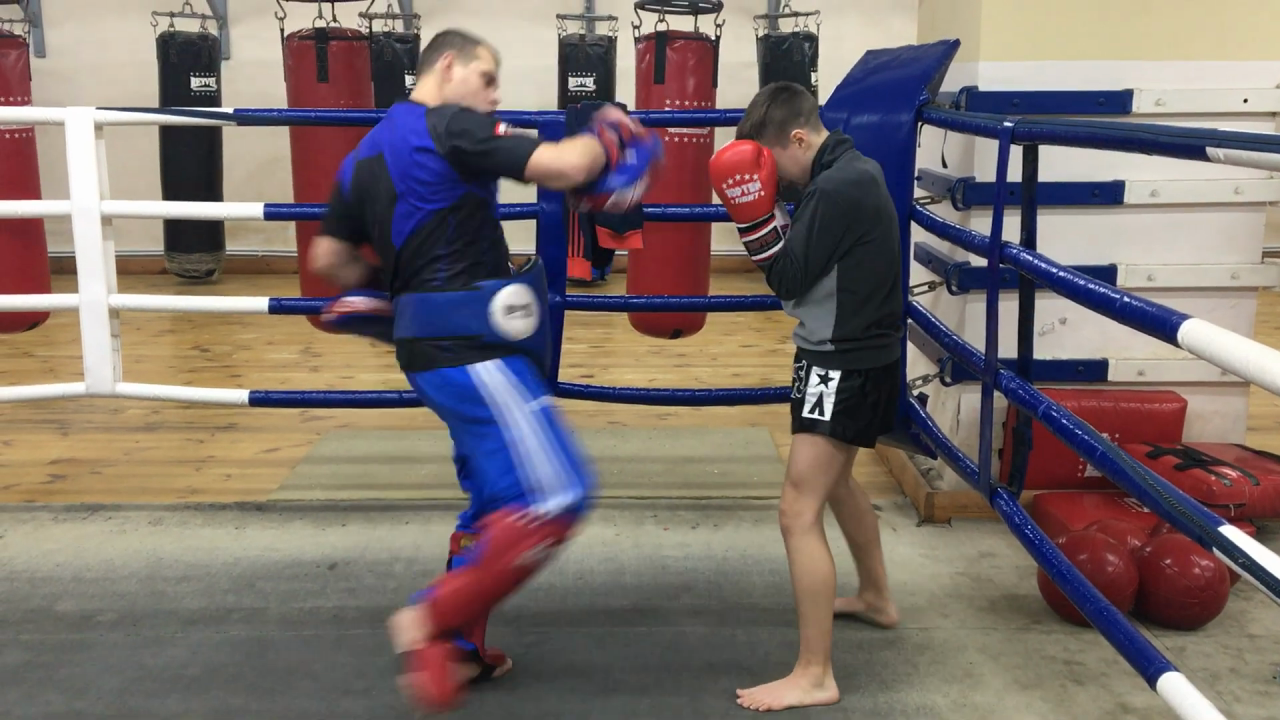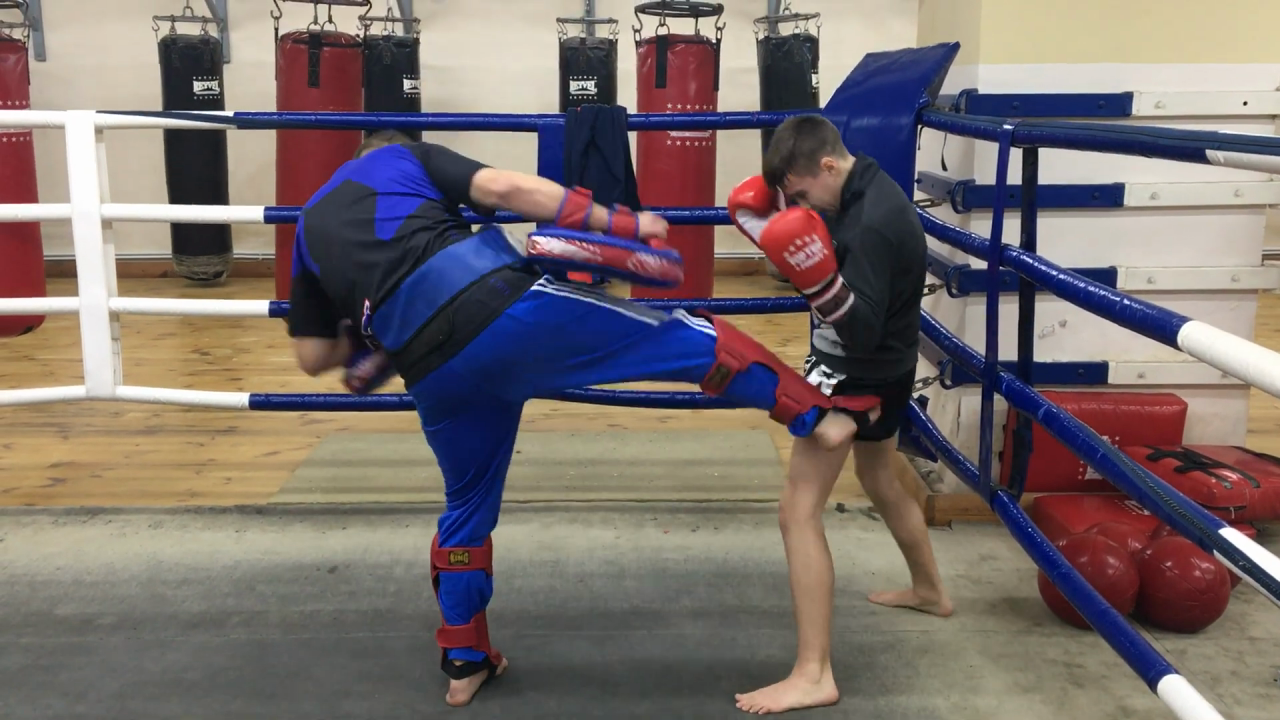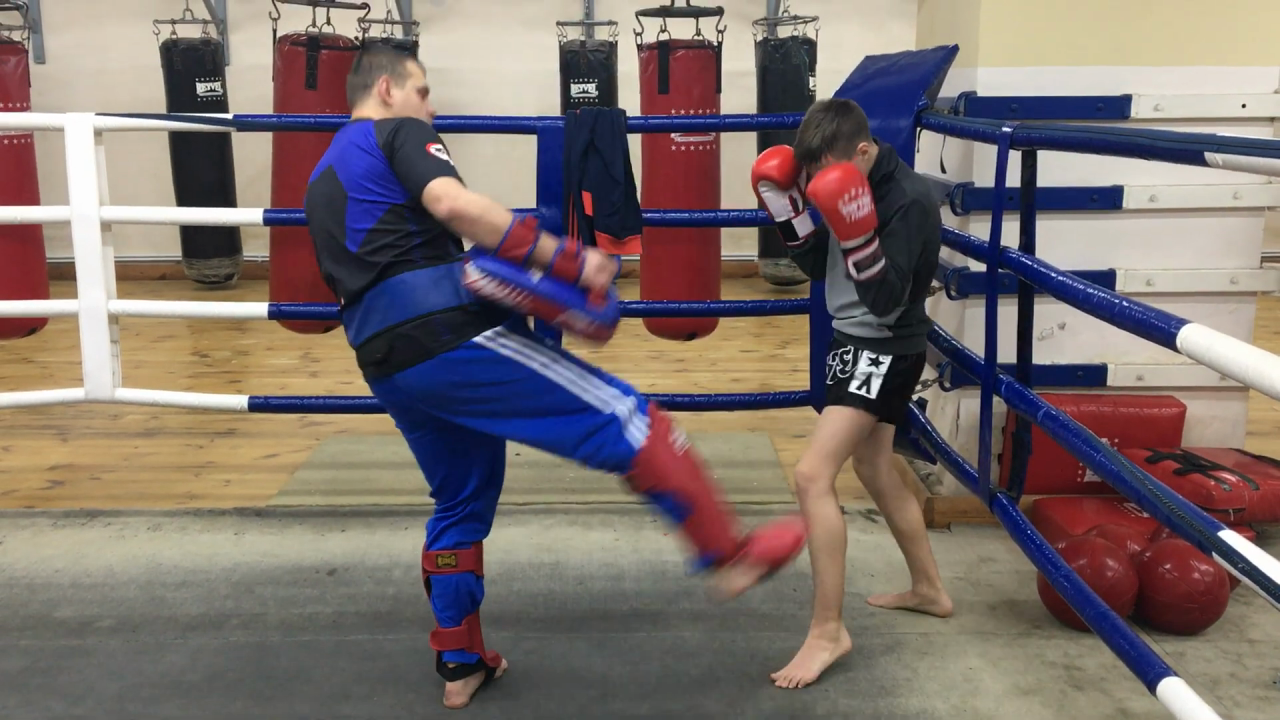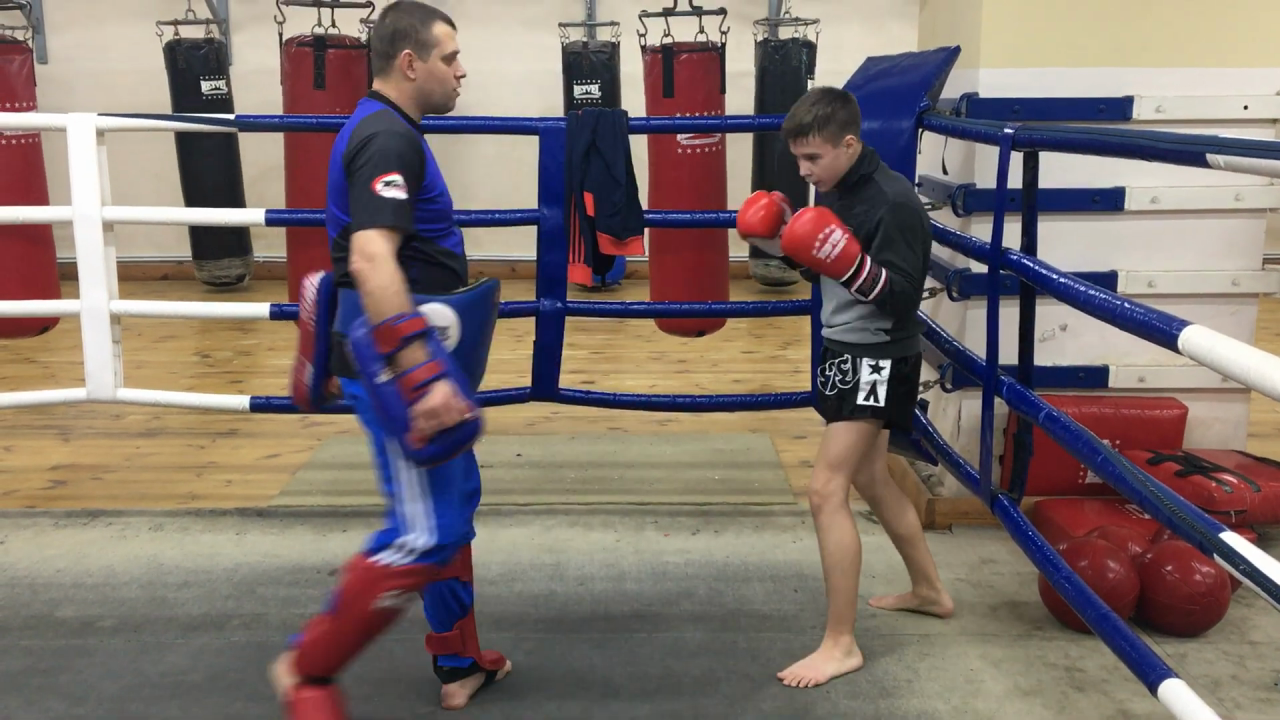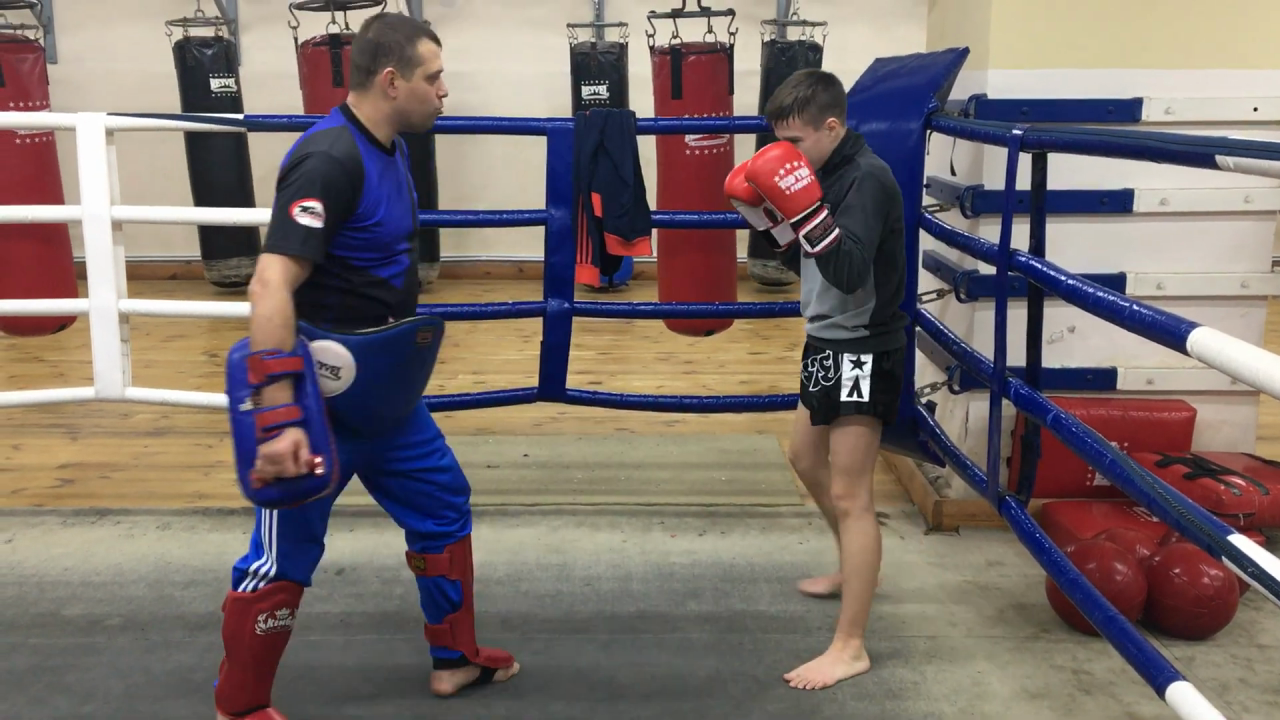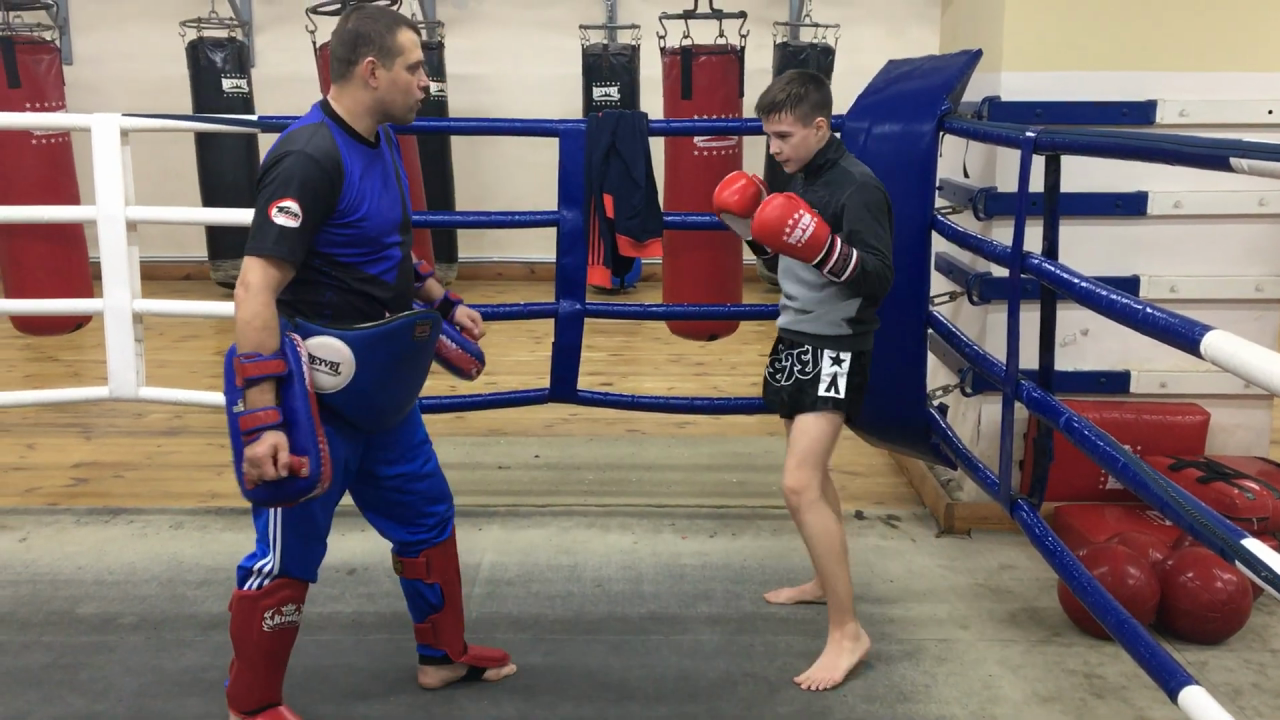
dt=0.3s
person 1, frame 1
left shoulder: (366, 153)
right shoulder: (447, 126)
left elbow: (329, 256)
right elbow: (561, 168)
right wrist: (612, 130)
left hip: (434, 347)
right hip: (473, 343)
left knee: (499, 494)
right knee: (552, 498)
left ankle: (458, 648)
right ankle: (429, 627)
person 1, frame 2
left shoulder: (311, 225)
right shoulder: (408, 156)
left elbow: (312, 356)
right elbow: (502, 187)
right wrist: (617, 222)
left hip: (432, 365)
right hip: (499, 307)
left knee: (467, 507)
right knee: (685, 337)
left ankle: (463, 660)
right ankle: (818, 413)
person 1, frame 3
left shoulder: (316, 187)
right shoulder: (394, 136)
right elbow: (453, 205)
right wrist: (568, 257)
left hip: (394, 368)
right hip: (454, 338)
left knee: (460, 506)
right knee: (619, 418)
left ankle: (458, 663)
right ankle: (729, 552)
person 1, frame 4
left shoulder: (381, 131)
right shoulder: (389, 137)
left elbow: (350, 261)
right elbow: (373, 264)
right wrist: (425, 378)
left hip: (386, 357)
right hip: (396, 359)
left knee: (435, 517)
right knee: (423, 535)
person 1, frame 5
left shoulder: (387, 150)
right shoulder: (329, 159)
right elbow: (272, 287)
right wrist: (281, 419)
left hip: (381, 389)
right hip: (320, 396)
left knee: (443, 505)
right knee: (282, 558)
left ankle: (454, 657)
person 1, frame 6
left shoulder: (382, 142)
right shoulder: (309, 157)
right elbow: (256, 291)
left wrist: (445, 303)
right wrist: (263, 421)
left hip: (380, 386)
right hip: (318, 393)
left knee: (426, 515)
right knee: (287, 554)
left ankle: (443, 654)
person 2, frame 1
left shoulder: (836, 189)
right shoulder: (853, 170)
left elbow: (792, 280)
right elbow: (814, 258)
left wrist: (753, 212)
right wrist: (764, 208)
left hip: (844, 366)
right hip: (862, 355)
left knee: (799, 512)
right knee: (835, 481)
left ankle: (814, 676)
right ankle: (874, 597)
person 2, frame 2
left shoulder: (874, 222)
right shoulder: (868, 192)
left elbow: (860, 327)
right elbow: (838, 268)
left wrist: (814, 273)
right wrist: (773, 228)
left hip: (854, 373)
right hip: (883, 368)
left knee: (799, 510)
right knee: (879, 480)
right ankle: (929, 589)
person 2, frame 3
left shoulder: (910, 199)
right shoulder: (853, 191)
left elbow: (882, 295)
right elbow: (816, 263)
left wrist: (854, 227)
right wrist: (786, 208)
left hip: (882, 353)
right hip: (855, 344)
left knee: (813, 475)
right knee: (877, 471)
left ankle: (827, 631)
right ankle: (928, 589)
person 2, frame 4
left shoulder: (892, 199)
right shoulder: (834, 191)
left elbow: (897, 296)
left wrist: (845, 258)
right wrist: (783, 242)
left hip: (878, 359)
right hip: (846, 351)
left knee: (825, 491)
right knee: (871, 480)
left ankle: (840, 643)
right ankle: (928, 589)
person 2, frame 5
left shoulder: (867, 179)
right shoulder: (827, 174)
left elbow: (848, 270)
left wrist: (803, 203)
right wrist: (770, 217)
left hip: (863, 353)
right hip: (830, 345)
left knee: (848, 496)
right knee: (805, 457)
left ankle: (849, 646)
right ankle: (851, 572)
person 2, frame 6
left shoulder: (857, 185)
right shoulder: (801, 179)
left elbow: (877, 278)
left wrist: (818, 244)
right wrist: (755, 229)
left hip: (835, 351)
right hip: (797, 339)
left knee: (800, 485)
right knee: (807, 472)
left ankle: (846, 632)
right ankle: (828, 580)
